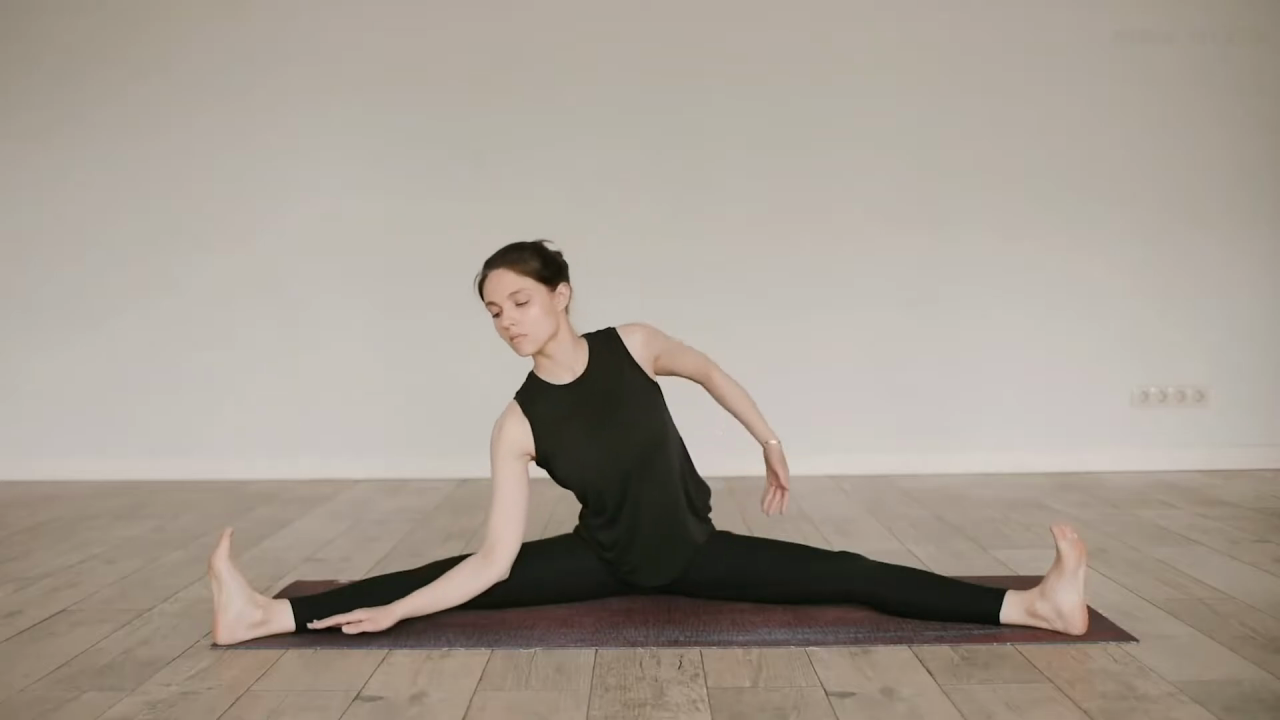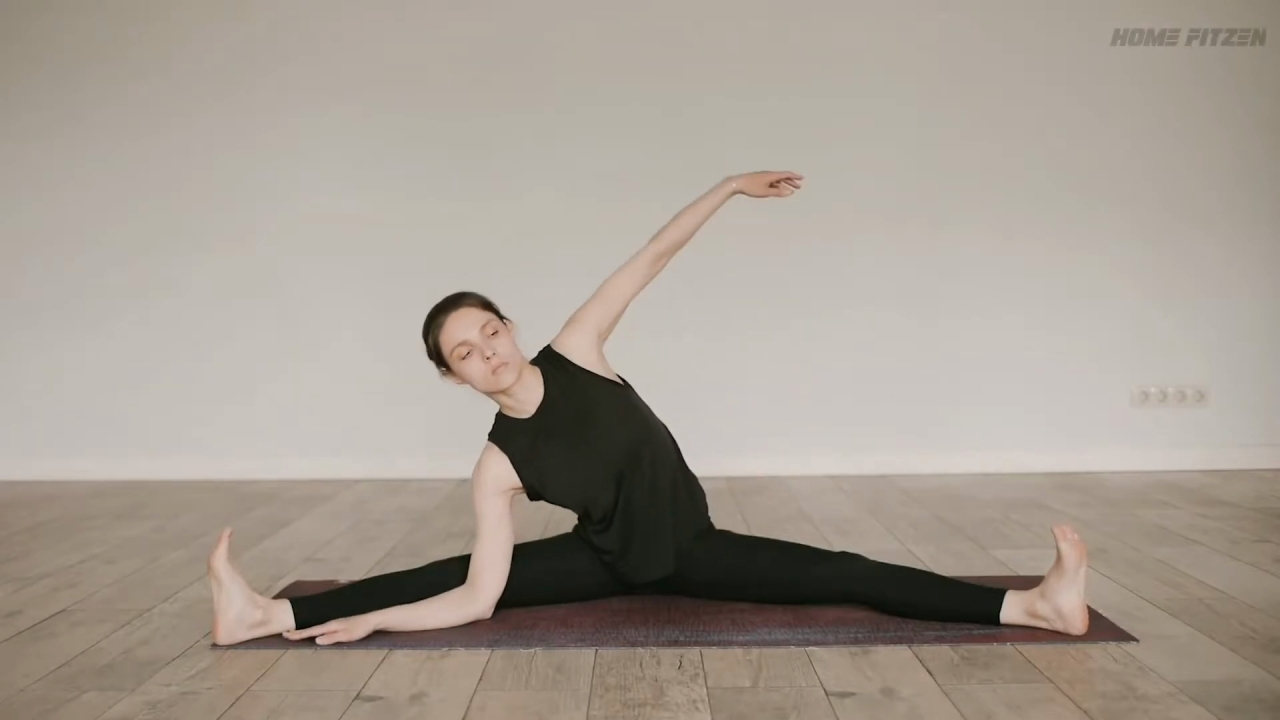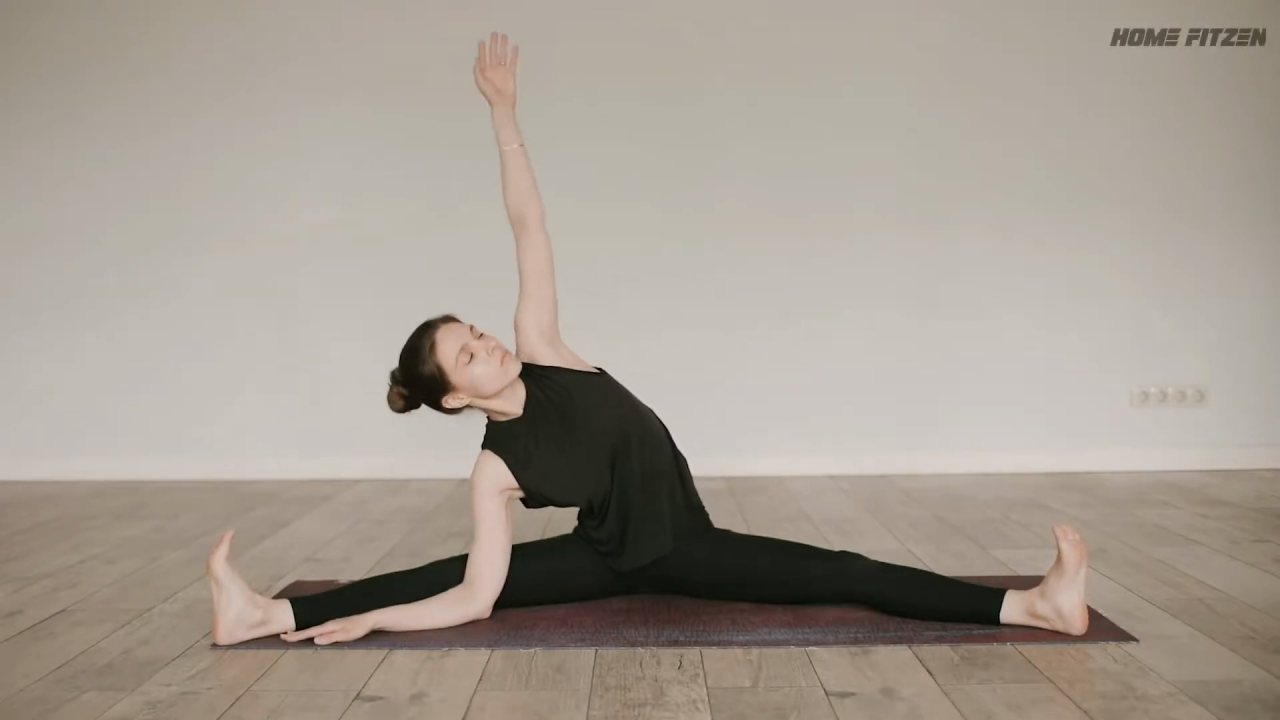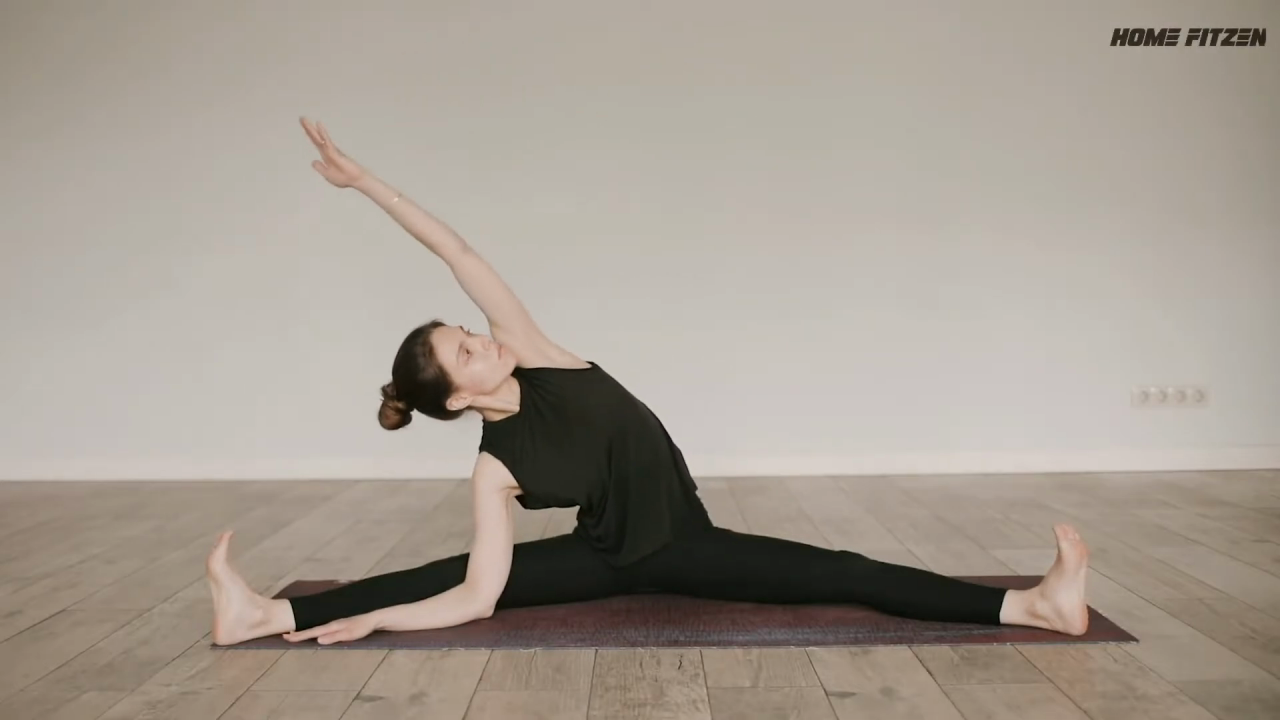
dt=0.7s
person 1, frame 1
left shoulder: (633, 344)
right shoulder: (518, 424)
left elbow: (709, 372)
right elbow: (499, 558)
left wrist: (772, 446)
right wrist: (397, 610)
left hip: (692, 548)
right hip: (604, 560)
left knee: (843, 575)
right knee: (460, 581)
left ankle: (1028, 606)
right ankle: (269, 614)
person 1, frame 2
left shoulder: (571, 354)
right shoulder: (496, 470)
left elbow: (648, 263)
right elbow: (478, 600)
left wrist: (725, 189)
right wrist: (371, 619)
left hip: (690, 550)
right hip: (605, 564)
left knee: (842, 573)
right knee: (454, 576)
left ankle: (1026, 605)
person 1, frame 3
left shoulder: (538, 352)
right shoulder: (495, 469)
left elbow: (530, 228)
right elbow: (477, 598)
left wrist: (504, 111)
right wrist: (370, 620)
left hip: (683, 544)
right hip: (605, 559)
left knee: (843, 576)
right knee: (452, 571)
left ankle: (1026, 604)
person 1, frame 4
left shoulder: (531, 354)
right shoulder: (494, 468)
left elbow: (456, 251)
right elbow: (480, 598)
left wrist: (364, 180)
right wrist: (374, 619)
left hip: (681, 542)
right hip: (607, 556)
left knee: (840, 574)
right knee: (455, 573)
left ankle: (1028, 605)
